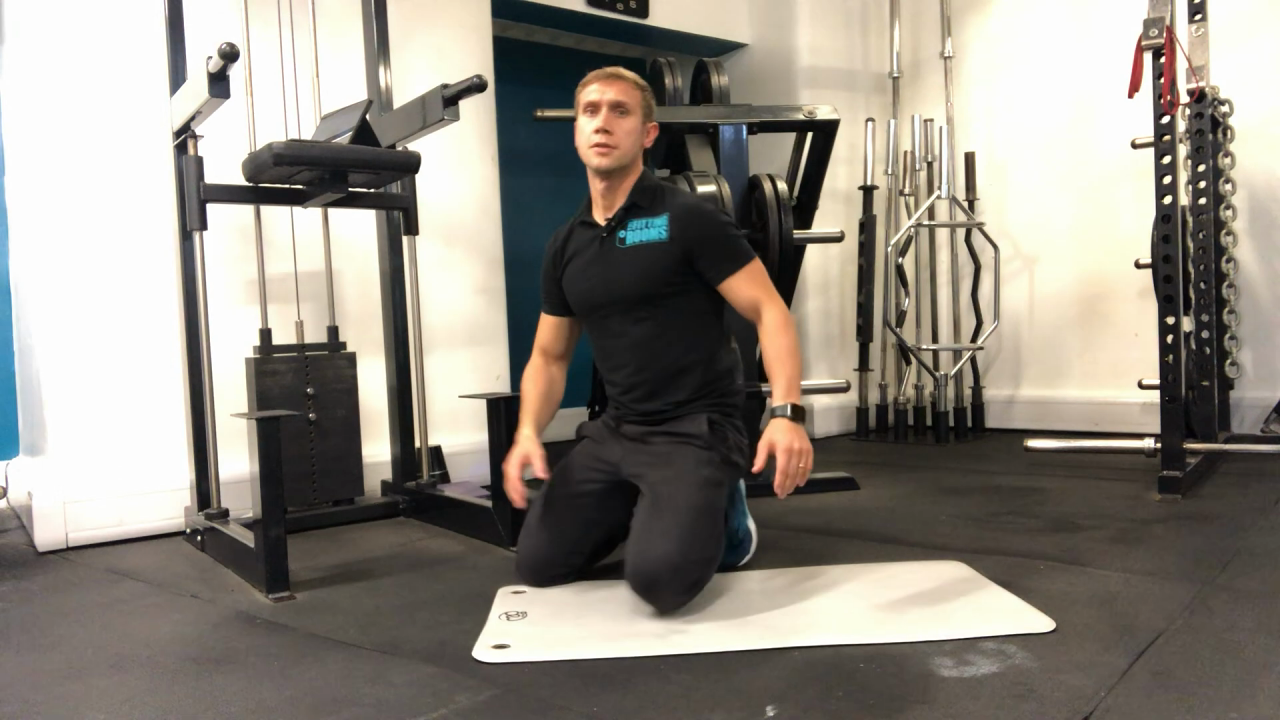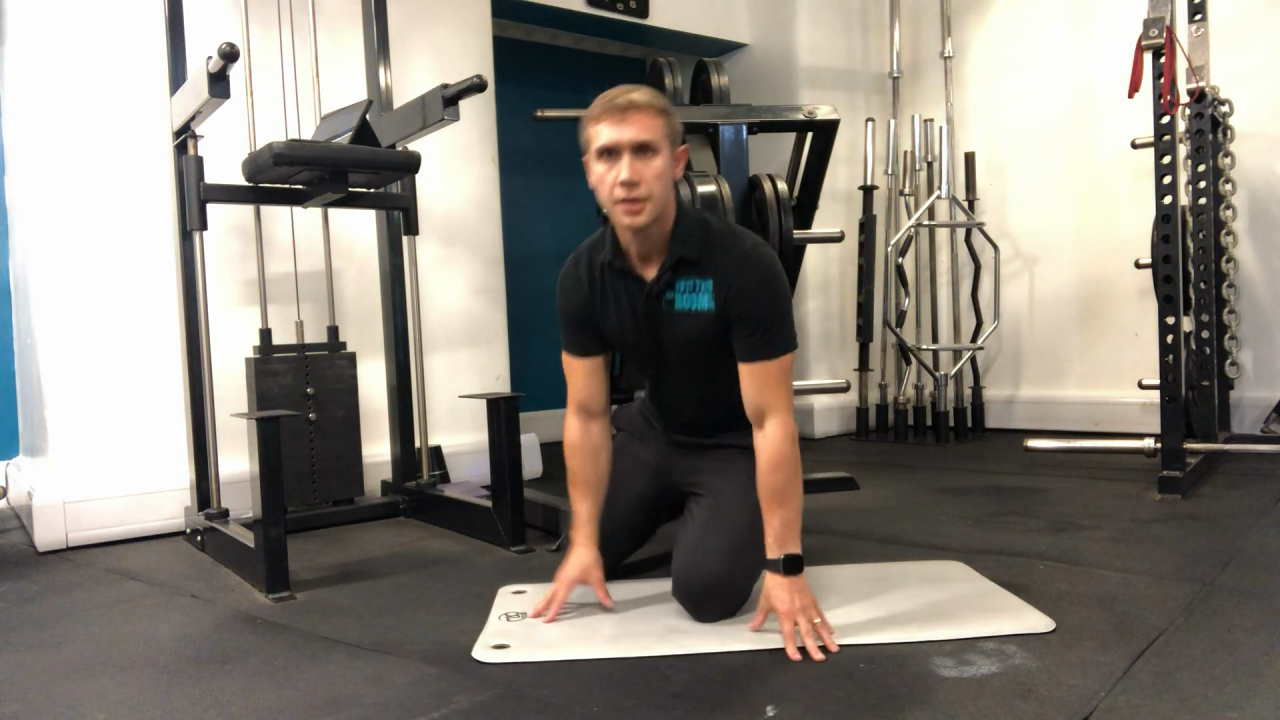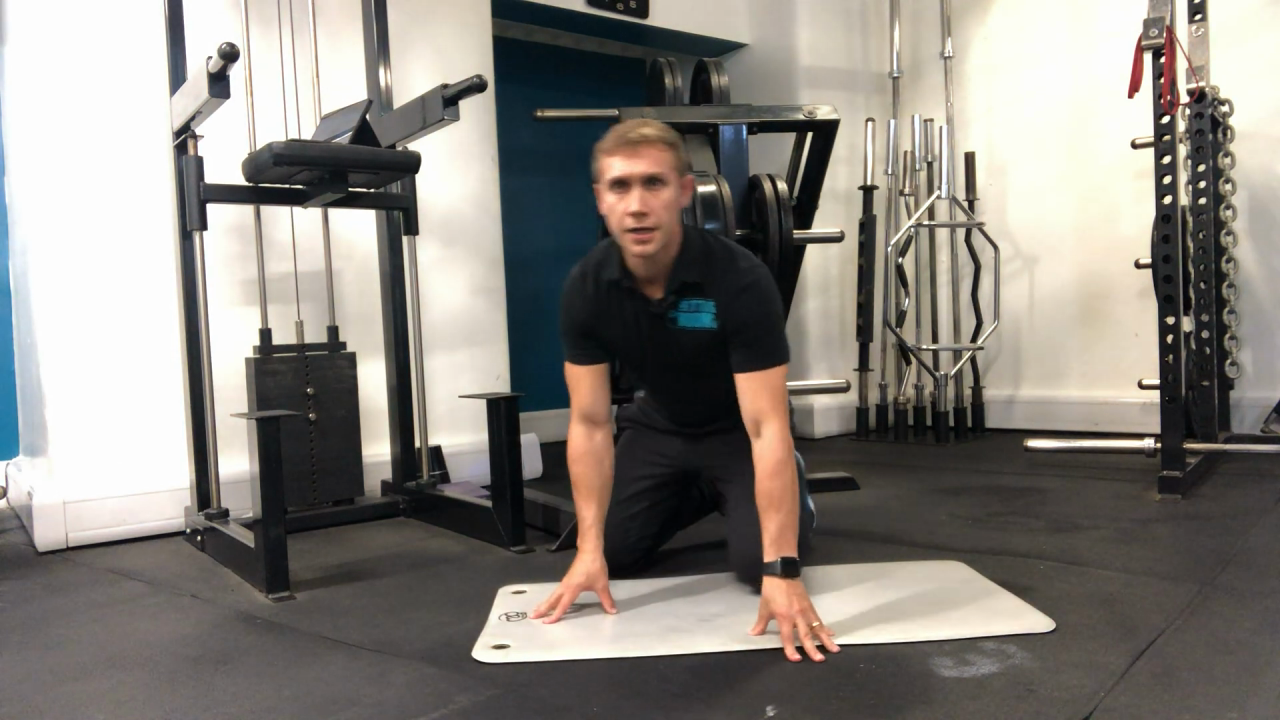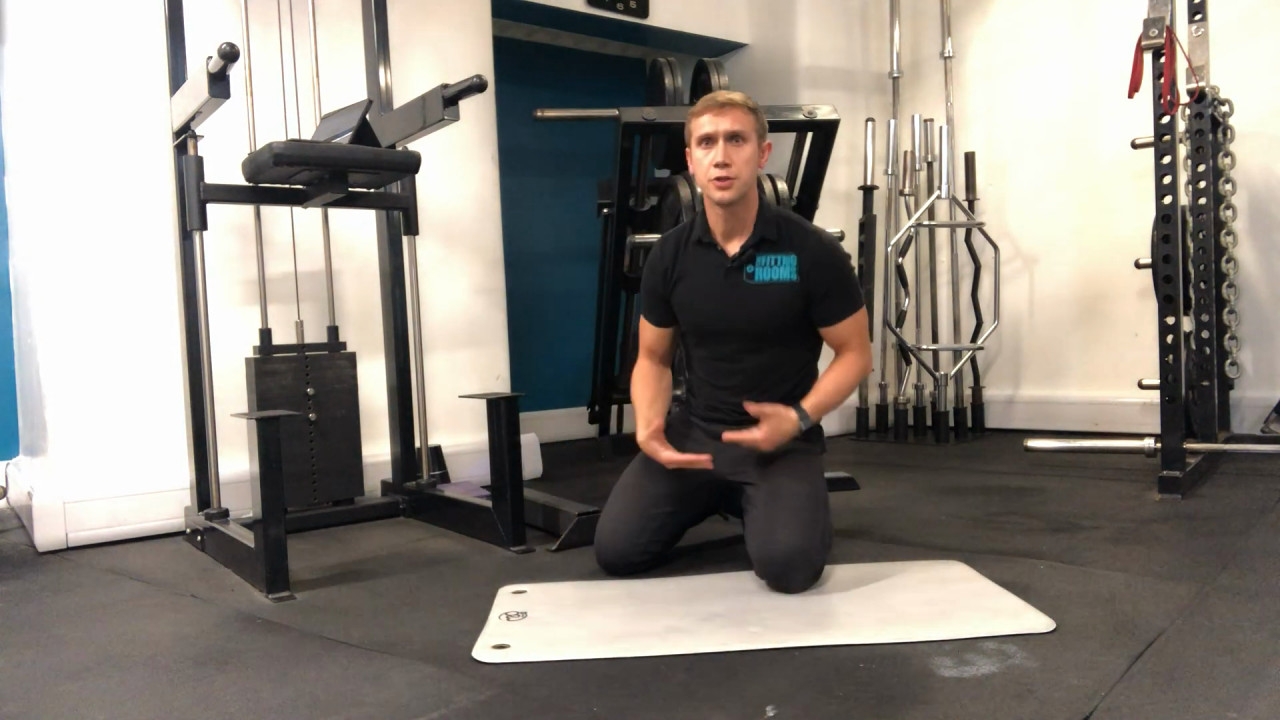
dt=0.7s
person 1, frame 1
left shoulder: (689, 219)
right shoulder: (565, 246)
left elbow: (771, 315)
right elbow: (549, 356)
left wrist: (785, 413)
right wrist: (528, 432)
left hip: (694, 430)
right hip: (615, 432)
left knee: (660, 578)
right knee: (538, 564)
left ankle: (719, 512)
right ankle: (650, 509)
person 1, frame 2
left shoulder: (743, 264)
right shoulder: (580, 277)
left elbow: (773, 422)
right elbow: (587, 415)
left wrist: (784, 565)
right wrist: (583, 539)
left hip: (736, 445)
right hip: (654, 434)
left knee: (705, 590)
right knee: (587, 571)
left ankle: (739, 519)
right ankle: (682, 506)
person 1, frame 3
left shoulder: (739, 279)
right shoulder: (585, 287)
left elbow: (767, 428)
right elbow: (590, 423)
left wrist: (783, 569)
right wrist: (589, 548)
left hip: (737, 429)
right hip: (659, 426)
left knee: (755, 565)
right knee: (614, 554)
left ankle: (786, 503)
right ankle: (701, 494)
person 1, frame 4
left shoulder: (812, 252)
right shoulder: (670, 254)
left elbow: (855, 357)
right elbow: (653, 357)
left wrist: (798, 417)
right wrist: (646, 428)
left hip: (781, 437)
right hip: (696, 431)
left knee: (788, 564)
right knee: (617, 550)
left ankle: (779, 502)
right ankle: (714, 498)
